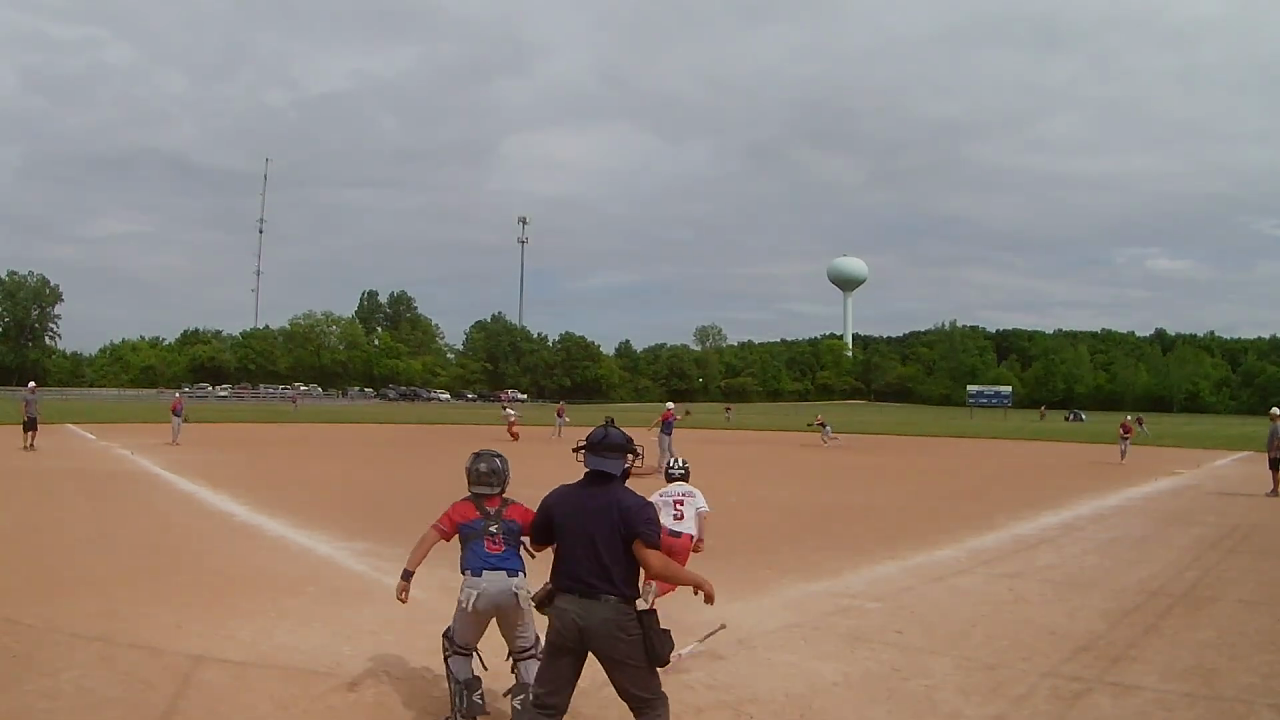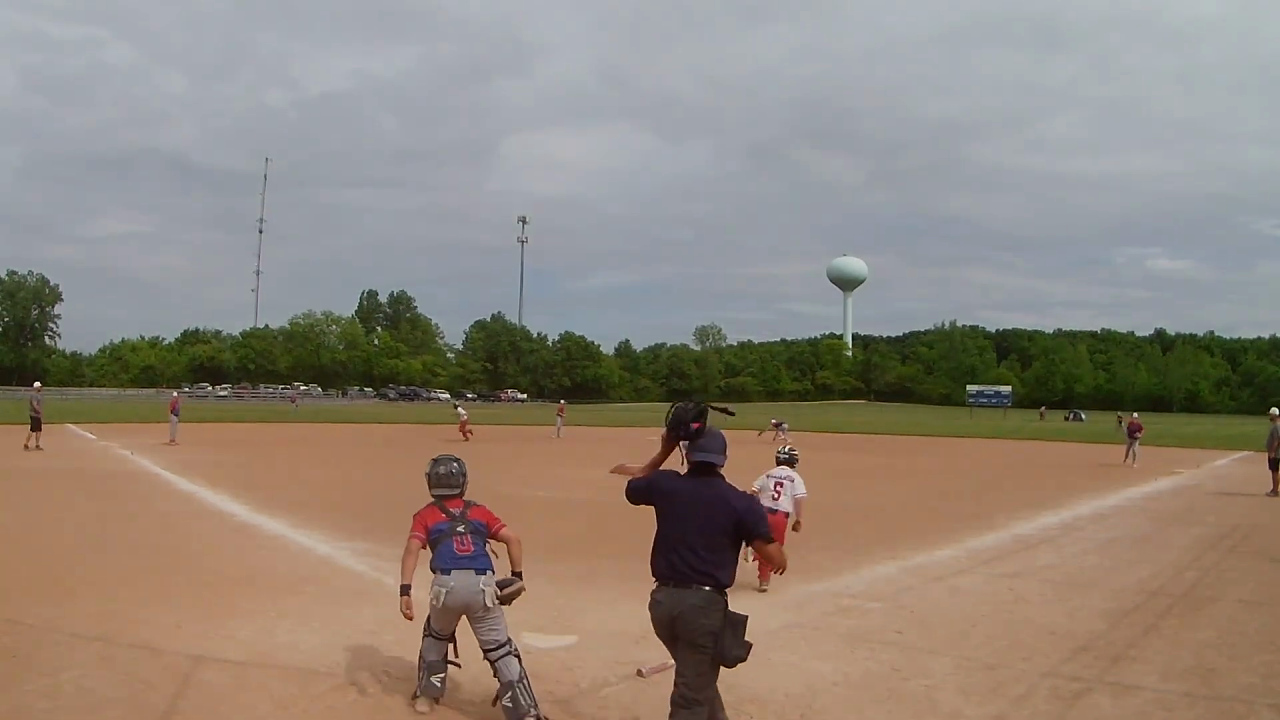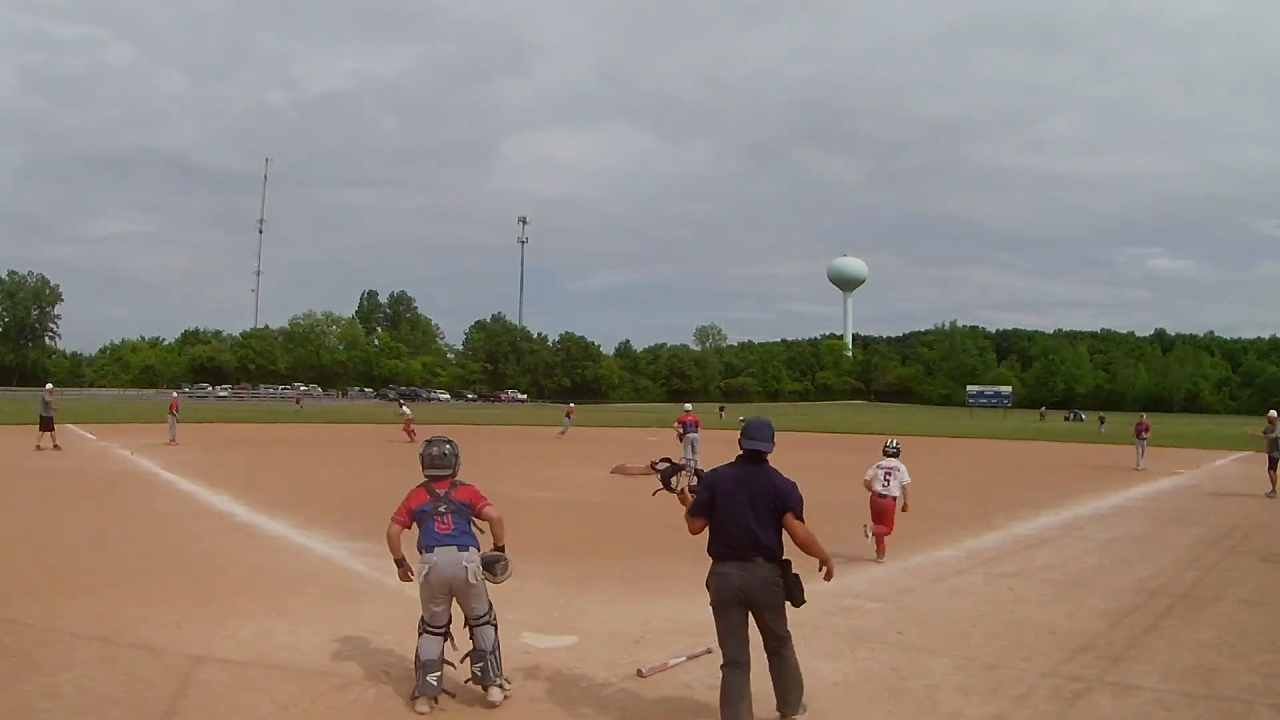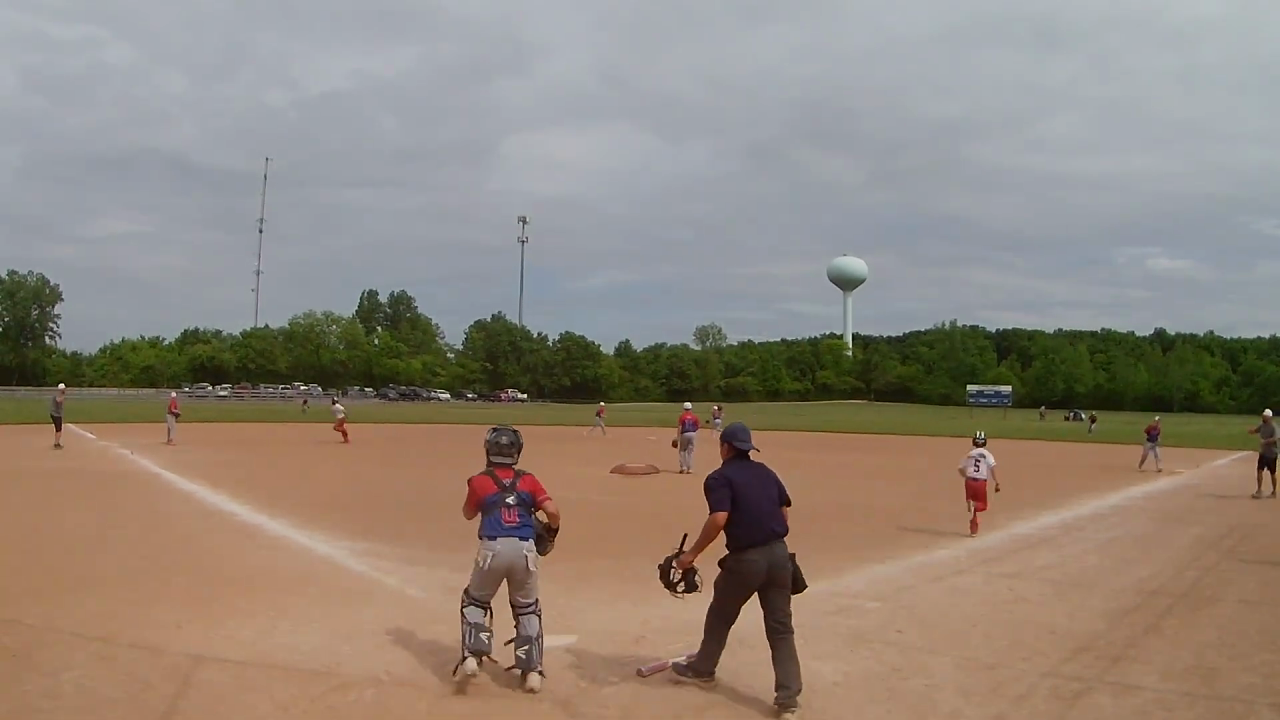
dt=0.5s
person 1, frame 1
left shoulder: (559, 499)
right shoulder: (634, 506)
left elbow: (538, 542)
right elbow: (652, 562)
right wrist: (699, 580)
left hip: (566, 610)
right hip: (615, 614)
person 1, frame 2
left shoulder: (665, 485)
right shoulder: (740, 502)
left elbow: (631, 486)
right elbow: (772, 554)
left wrist: (663, 454)
right wrist: (781, 561)
left hip: (663, 600)
right hip: (705, 605)
left knee: (696, 679)
person 1, frame 3
left shoulder: (714, 478)
right shoulder: (781, 484)
left elbow: (695, 526)
right elbow: (797, 531)
left wrist: (687, 502)
right wrist: (825, 558)
left hip: (725, 574)
right hip: (765, 573)
left knee: (734, 659)
right knee: (779, 644)
person 1, frame 4
left shoulder: (719, 478)
right shoulder: (767, 473)
left elbow: (718, 520)
right elbow: (784, 513)
left wrist: (692, 554)
left hip: (745, 560)
right hip: (778, 555)
left knee: (719, 618)
right knee: (780, 628)
left ankle: (701, 671)
person 2, frame 1
left shoulder: (459, 509)
right shoulder: (517, 511)
left elbow: (427, 540)
left wrist: (406, 576)
left hip: (477, 588)
right hip: (515, 587)
left knee: (457, 649)
right knee: (527, 653)
person 2, frame 2
left shoulder: (426, 514)
right shoulder: (479, 511)
left elbow: (412, 549)
right elbow: (512, 539)
left wrist: (405, 592)
right wrist: (517, 577)
left hip: (447, 586)
right hip: (482, 585)
left knee: (437, 635)
right knee: (502, 652)
left ankle: (426, 696)
person 2, frame 3
left shoulder: (416, 494)
right shoulder: (467, 491)
left elbow: (393, 531)
right elbow: (494, 516)
left wrist: (401, 563)
right wrist: (499, 550)
left hip: (431, 564)
right hip: (466, 561)
left knee: (432, 628)
right knee: (483, 621)
left ankle: (425, 695)
right ankle: (492, 685)
person 2, frame 4
left shoulder: (479, 481)
right shoulder: (528, 480)
left elbow: (468, 513)
right elbow: (552, 511)
right wrist: (552, 531)
left hip: (493, 551)
right hip: (524, 551)
left knee: (473, 601)
right knee: (526, 610)
left ankle: (471, 657)
right ankle: (531, 671)
